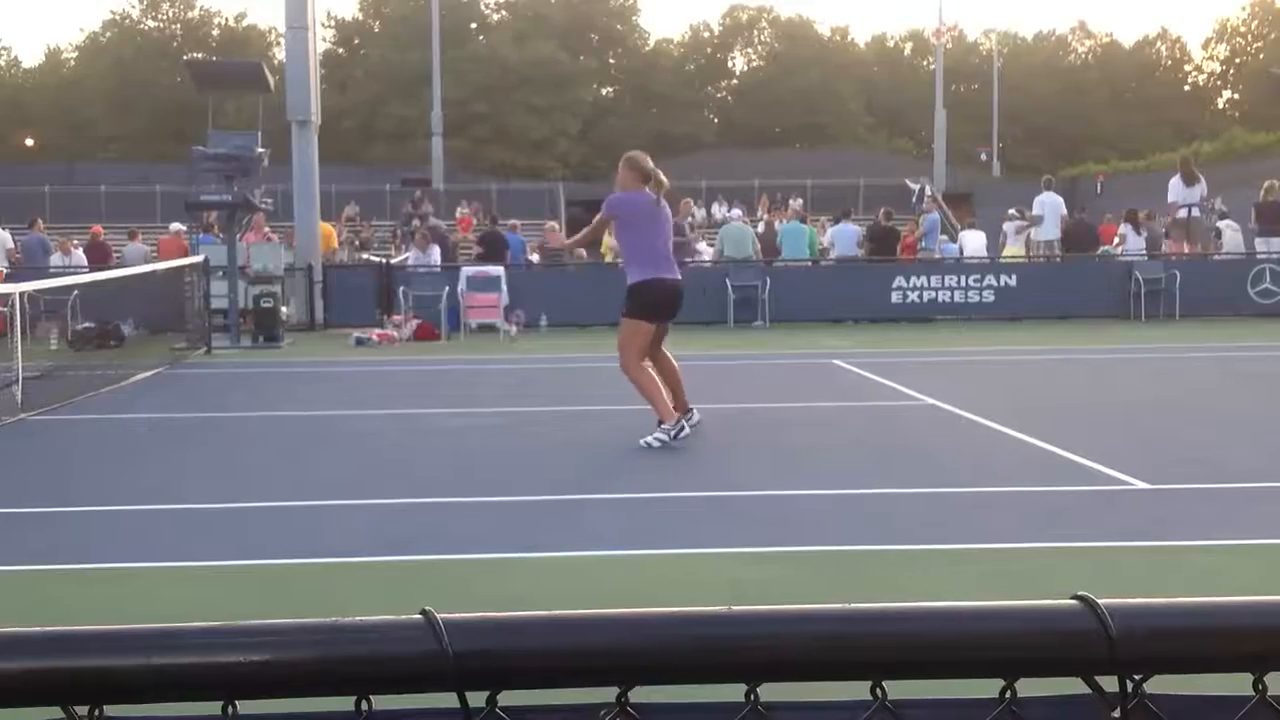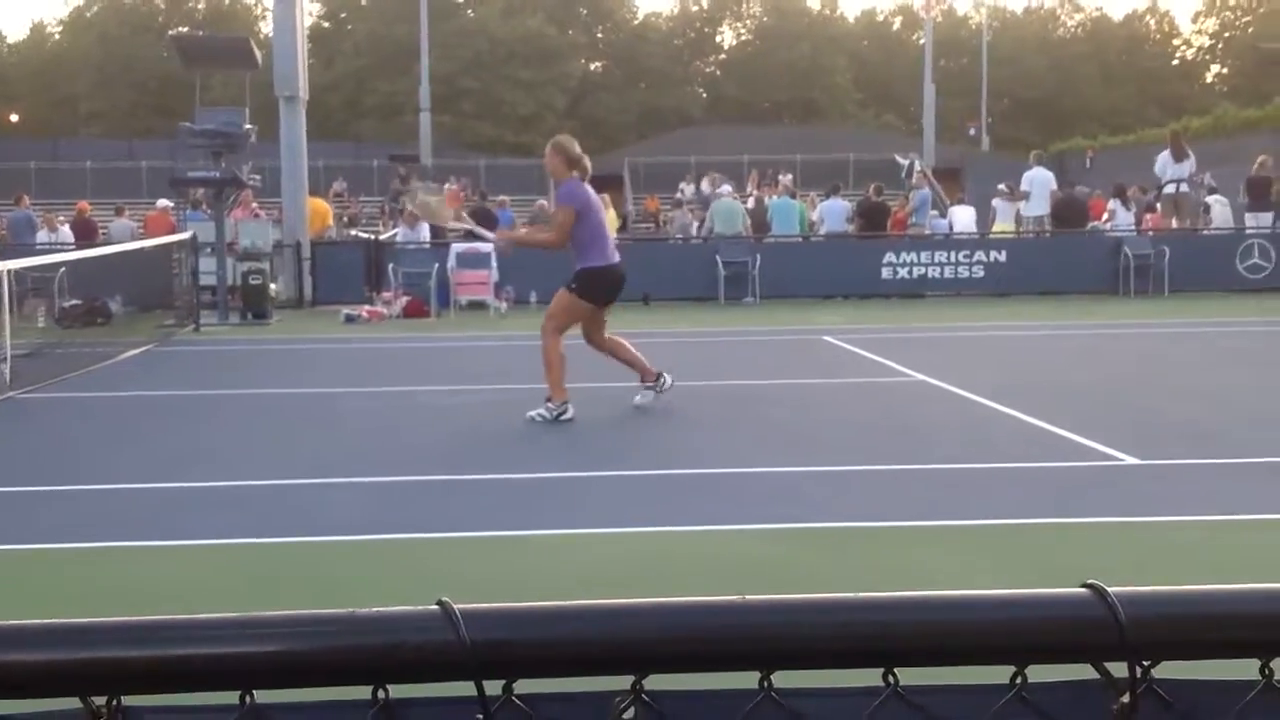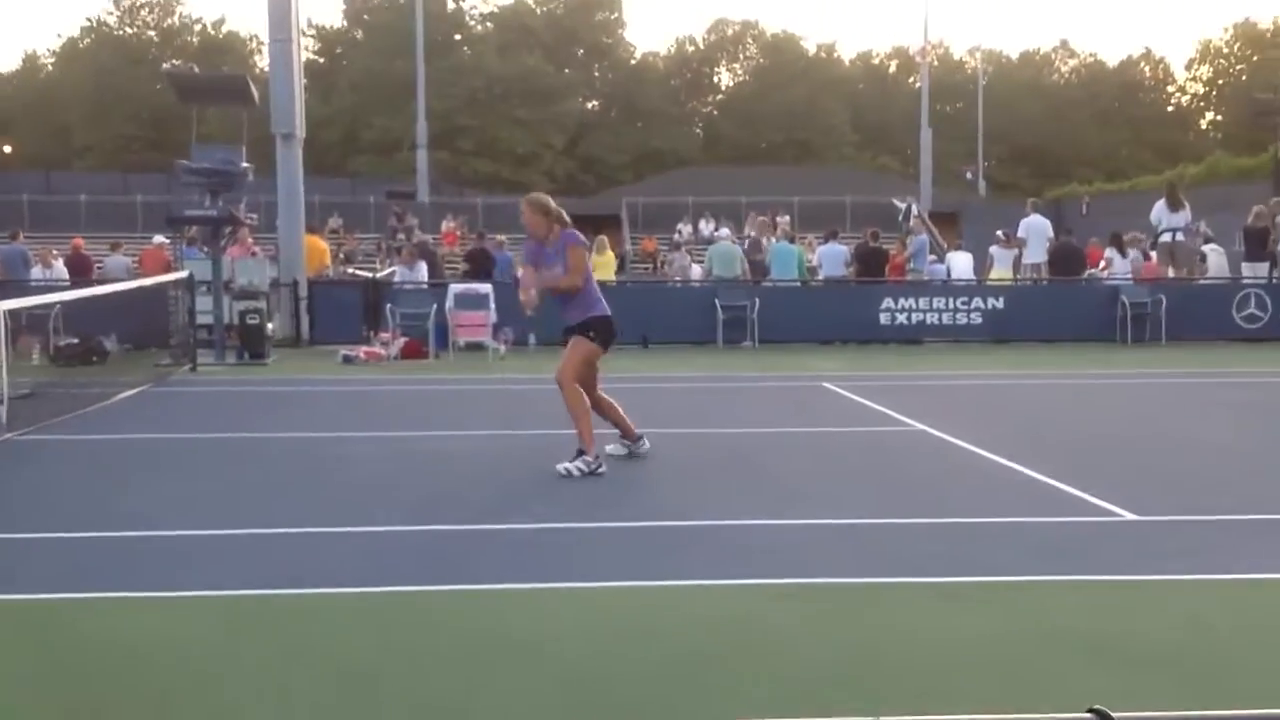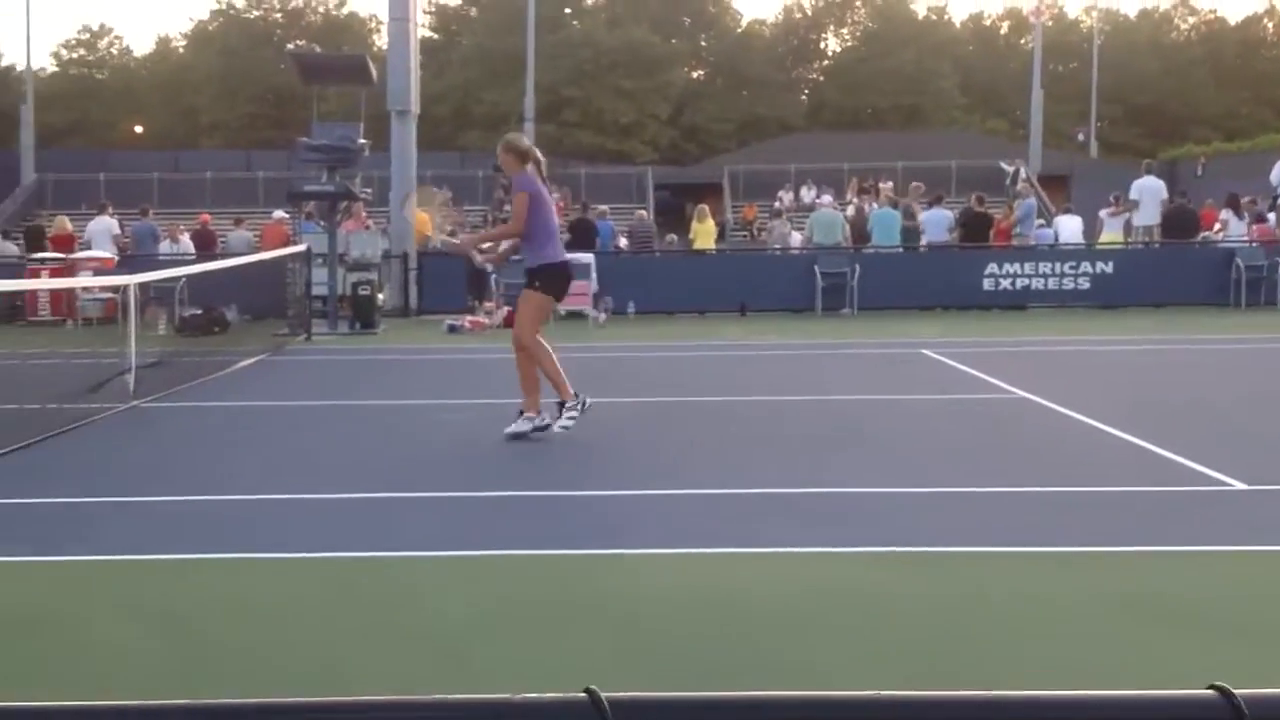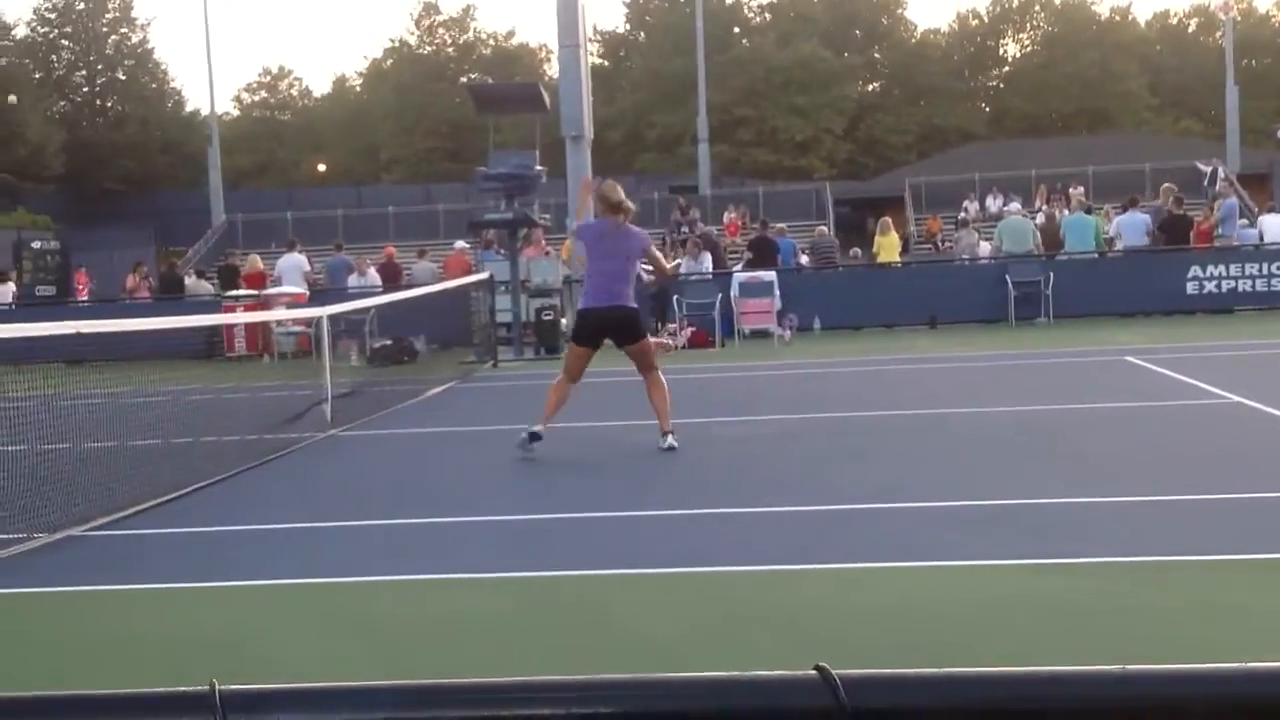
dt=0.7s
person 1, frame 1
left shoulder: (617, 201)
right shoulder: (661, 206)
left elbow: (592, 234)
left wrist: (567, 244)
left hip: (645, 289)
right hip: (672, 286)
left knee: (631, 361)
right knee: (653, 351)
left ankle: (670, 423)
right ankle: (684, 410)
person 1, frame 2
left shoulder: (569, 191)
right shoulder: (574, 187)
left elbow: (558, 239)
right elbow: (555, 232)
left wrist: (516, 238)
right wrist: (516, 236)
left hip: (595, 274)
right hip: (608, 271)
left knee: (550, 331)
right knee: (594, 335)
left ankle: (558, 403)
right ankle: (653, 377)
person 1, frame 3
left shoulder: (570, 239)
right shoulder: (532, 248)
left elbow: (576, 281)
right elbow: (527, 281)
left wrist: (545, 281)
right wrist: (529, 291)
left hip: (595, 322)
right hip: (575, 325)
left knee: (566, 378)
right knee: (587, 391)
left ankle: (589, 455)
right ankle: (633, 439)
person 1, frame 4
left shoulder: (523, 182)
right shoulder: (534, 182)
left elbow: (516, 227)
left wrist: (476, 240)
right wrist: (495, 257)
left hip: (549, 269)
right hip: (545, 269)
left knee: (525, 337)
right knee: (525, 340)
left ankle: (571, 398)
right ankle: (534, 413)
person 1, frame 5
left shoulder: (588, 230)
right shoulder: (638, 236)
right elbow: (666, 272)
left wrist: (585, 195)
left hip: (591, 315)
right hip: (625, 315)
left knee: (568, 379)
right knee: (652, 373)
left ankle: (539, 427)
right ankle: (667, 434)
